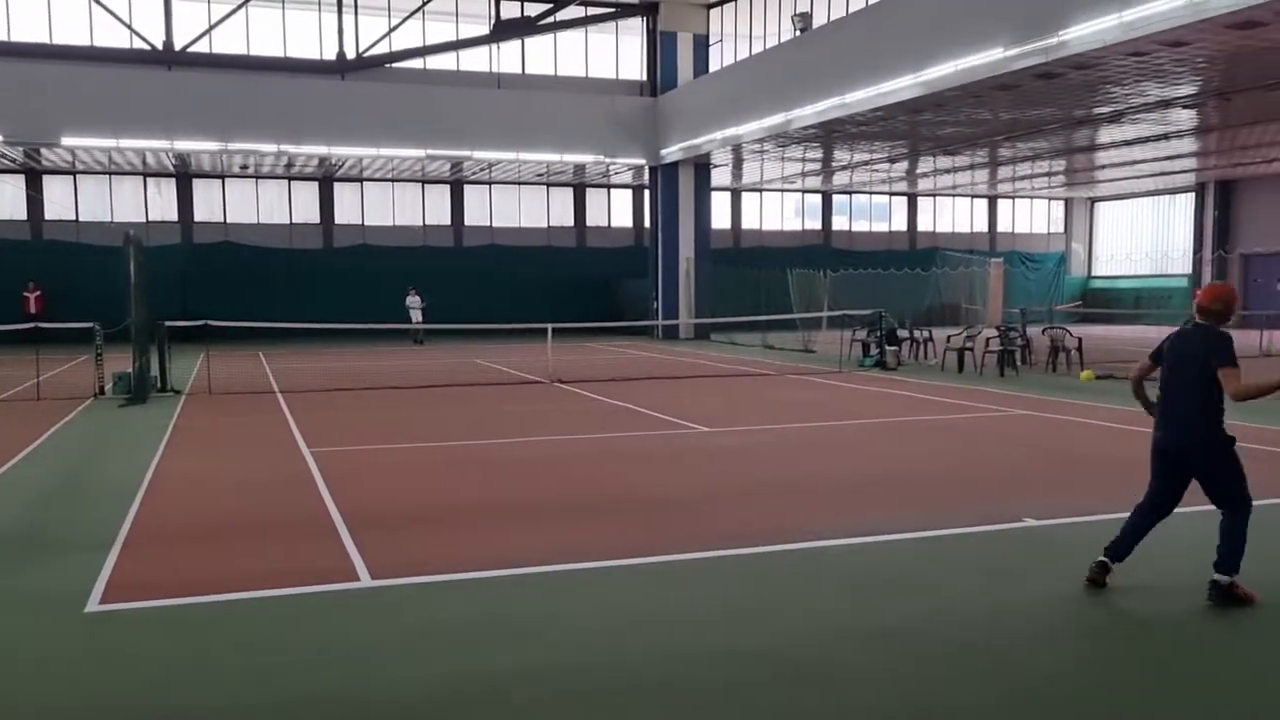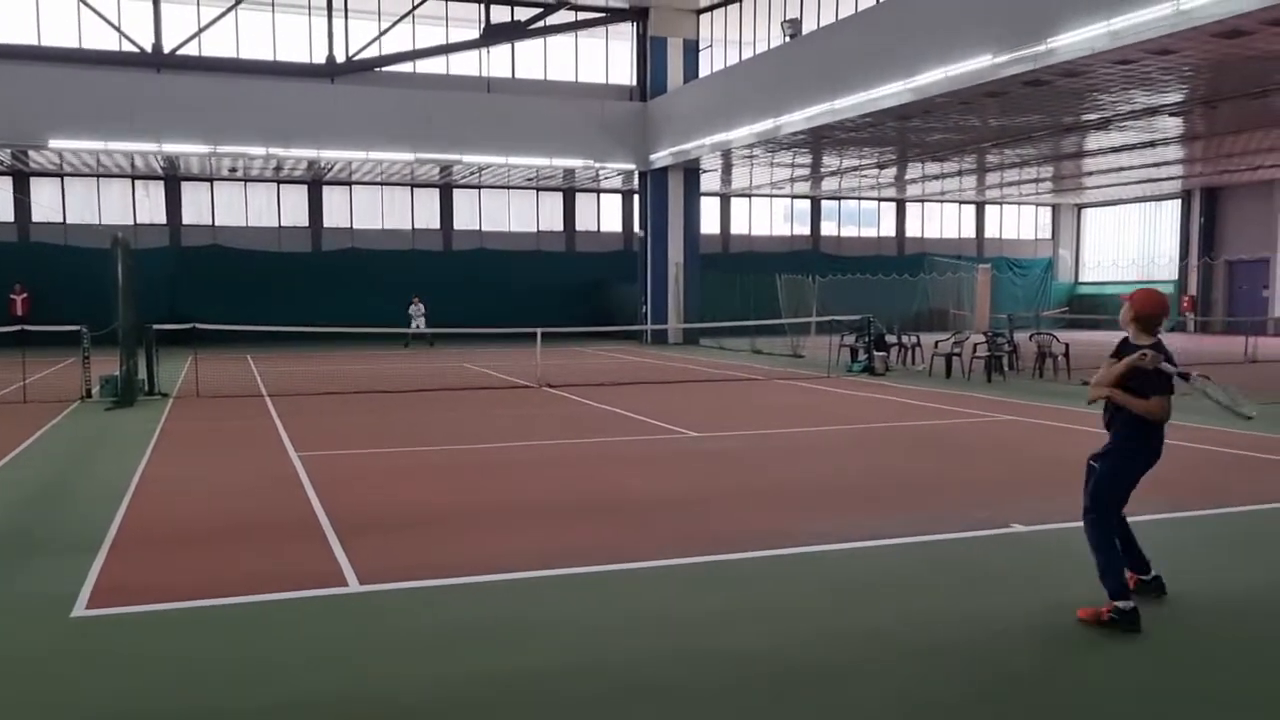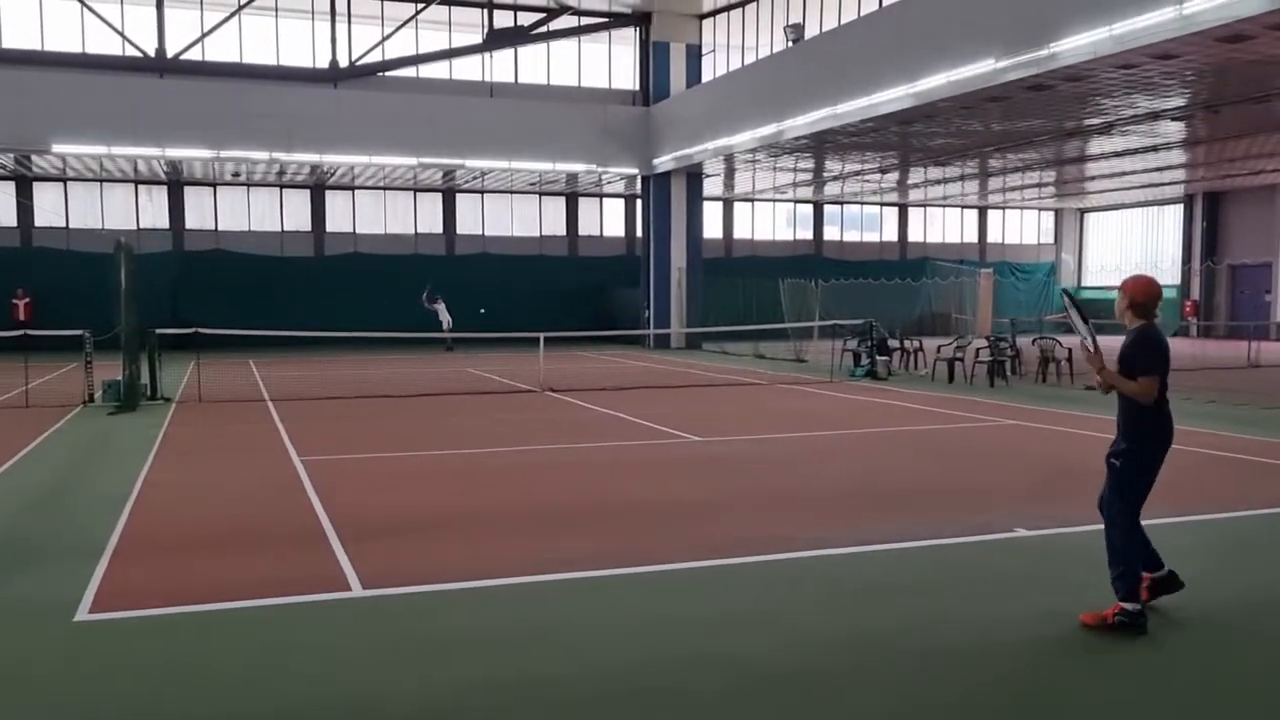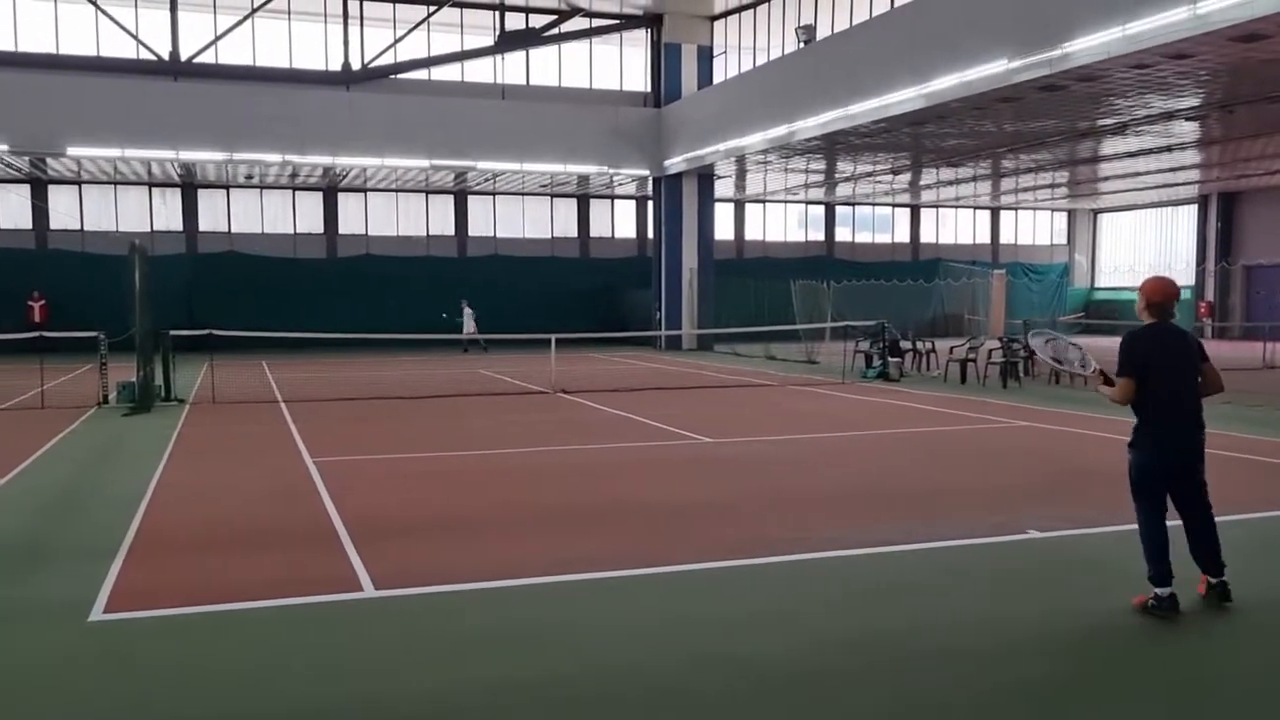
dt=0.5s
person 1, frame 1
left shoulder: (1174, 339)
right shoulder: (1220, 341)
left elbow: (1136, 378)
right elbow: (1236, 391)
left wrist: (1149, 407)
left hip: (1167, 437)
right hip: (1206, 438)
left knee: (1154, 504)
right knee: (1236, 506)
left ankle: (1105, 563)
right ankle: (1224, 580)
person 1, frame 2
left shoulder: (1154, 360)
right shoulder: (1128, 345)
left elbow: (1160, 413)
right elbow: (1098, 382)
left wrist: (1112, 393)
right wrist: (1128, 363)
left hip: (1130, 447)
right hip: (1128, 445)
left knee: (1097, 518)
right knee: (1107, 511)
left ankle: (1122, 606)
right ankle: (1144, 577)
person 1, frame 3
left shoulder: (1142, 340)
right shoulder: (1145, 337)
left elbow: (1147, 394)
left wrist: (1104, 373)
right wrist: (1109, 376)
left hip: (1141, 440)
right hip: (1142, 437)
left knee: (1118, 516)
right knee: (1114, 508)
left ankle: (1129, 609)
right ankle: (1158, 574)
person 1, frame 4
left shoulder: (1134, 340)
right shoulder: (1188, 339)
left elbow: (1125, 395)
right elbow: (1215, 385)
left wrist: (1105, 389)
left hip: (1153, 439)
right hip: (1190, 435)
left knee: (1151, 512)
right knee: (1196, 508)
left ankle: (1163, 593)
right ankle: (1216, 580)
